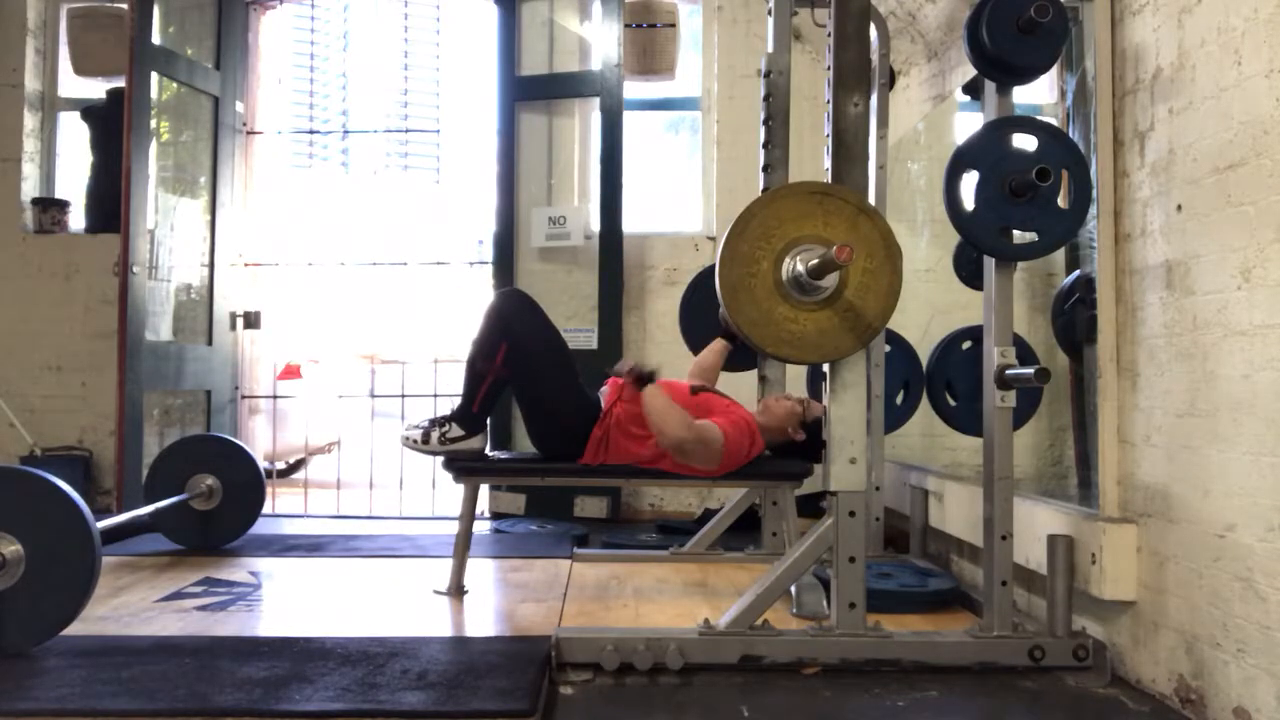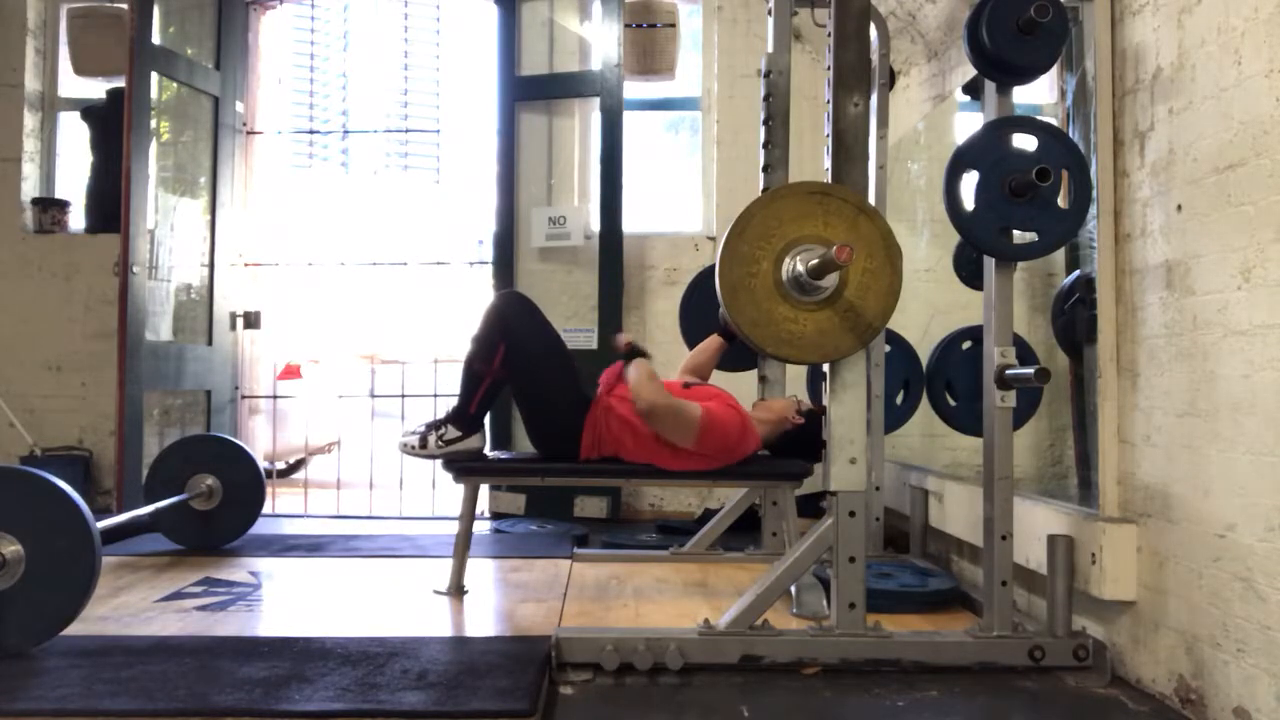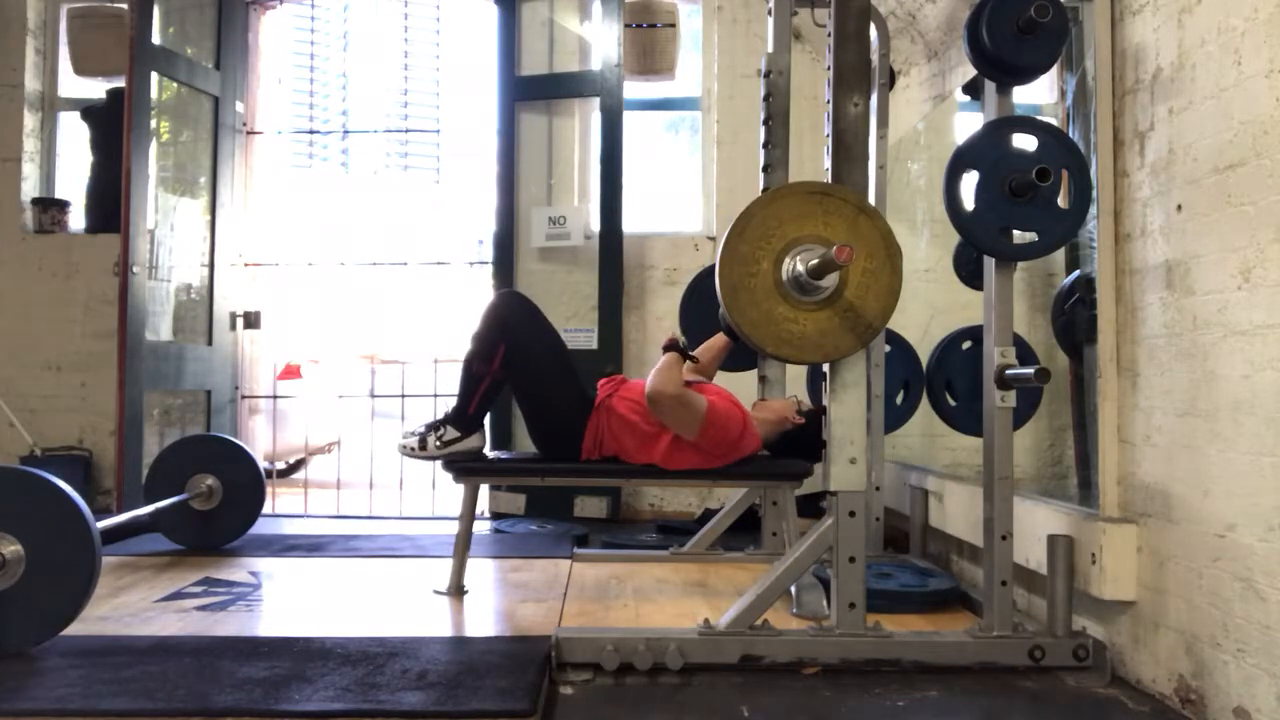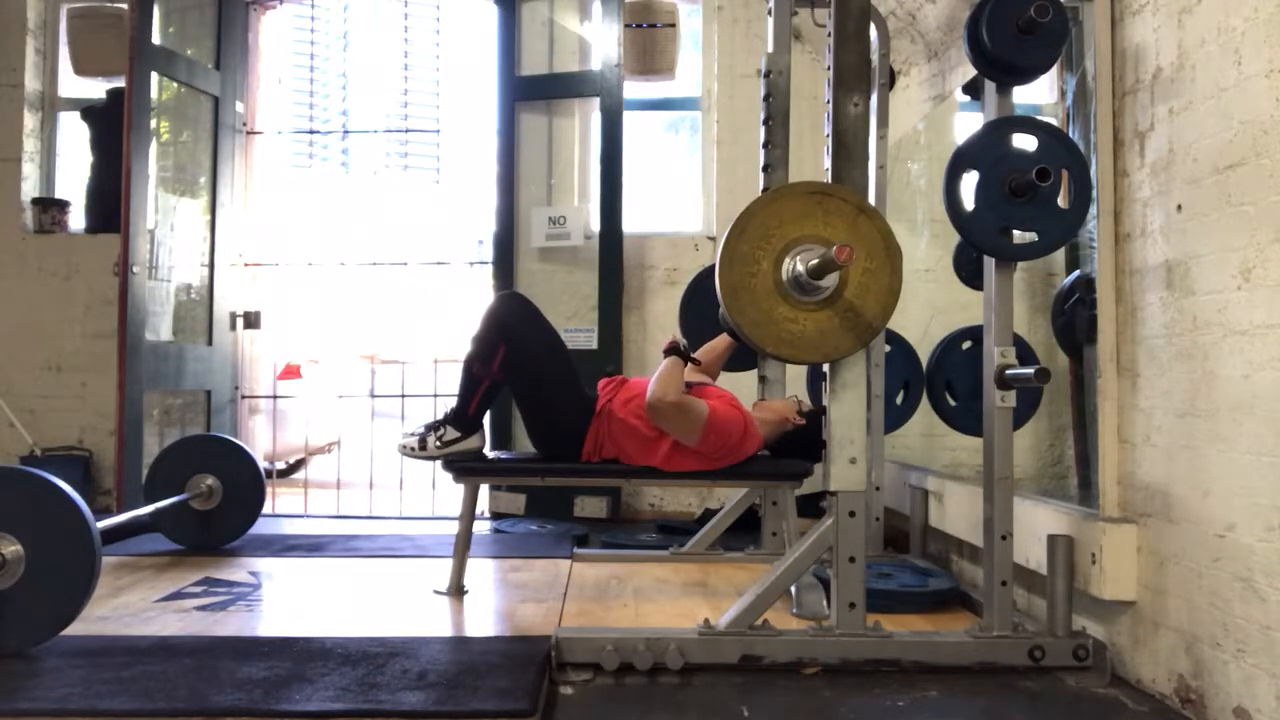
dt=0.7s
person 1, frame 1
left shoulder: (740, 436)
right shoulder: (738, 424)
left elbow: (679, 440)
right elbow: (695, 384)
left wrist: (643, 381)
right wrist: (730, 335)
left hip: (580, 434)
right hip: (591, 415)
left knee: (509, 309)
right knee: (513, 308)
left ankle: (466, 427)
right ankle: (467, 423)
person 1, frame 2
left shoulder: (730, 429)
right shoulder: (735, 426)
left elbow: (652, 405)
right elbow: (688, 376)
left wrist: (634, 355)
right wrist: (727, 333)
left hip: (576, 431)
right hip: (584, 423)
left knee: (509, 311)
right knee: (512, 312)
left ankle: (462, 427)
right ankle: (465, 424)
person 1, frame 3
left shoulder: (731, 427)
right shoulder: (737, 425)
left elbow: (661, 394)
right elbow: (693, 374)
left wrist: (673, 350)
right wrist: (733, 331)
left hip: (579, 430)
right hip: (586, 421)
left knee: (509, 311)
right knee: (511, 314)
left ankle: (461, 427)
right ankle: (463, 424)
person 1, frame 4
left shoulder: (733, 429)
right shoulder: (737, 425)
left elbow: (661, 403)
right elbow: (698, 372)
left wrist: (675, 354)
right wrist: (737, 331)
left hip: (577, 432)
right hip: (589, 416)
left knee: (509, 312)
right knee: (511, 313)
left ankle: (461, 428)
right ankle: (463, 424)
